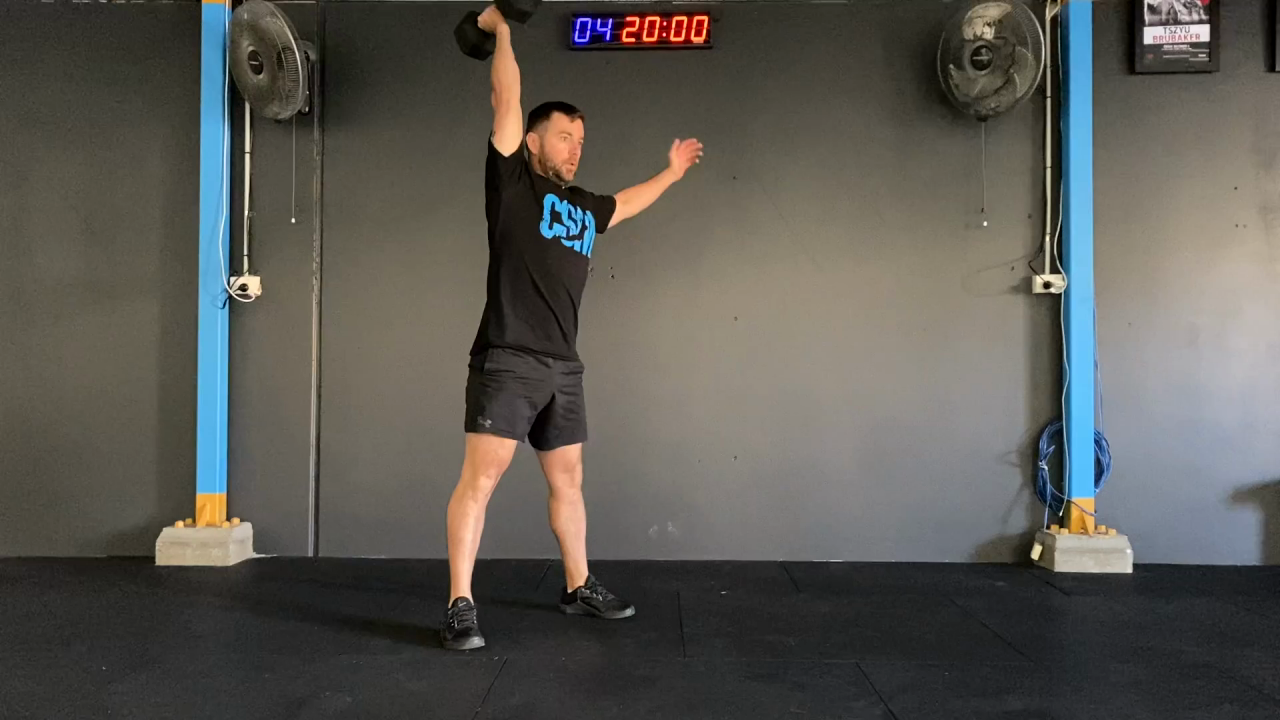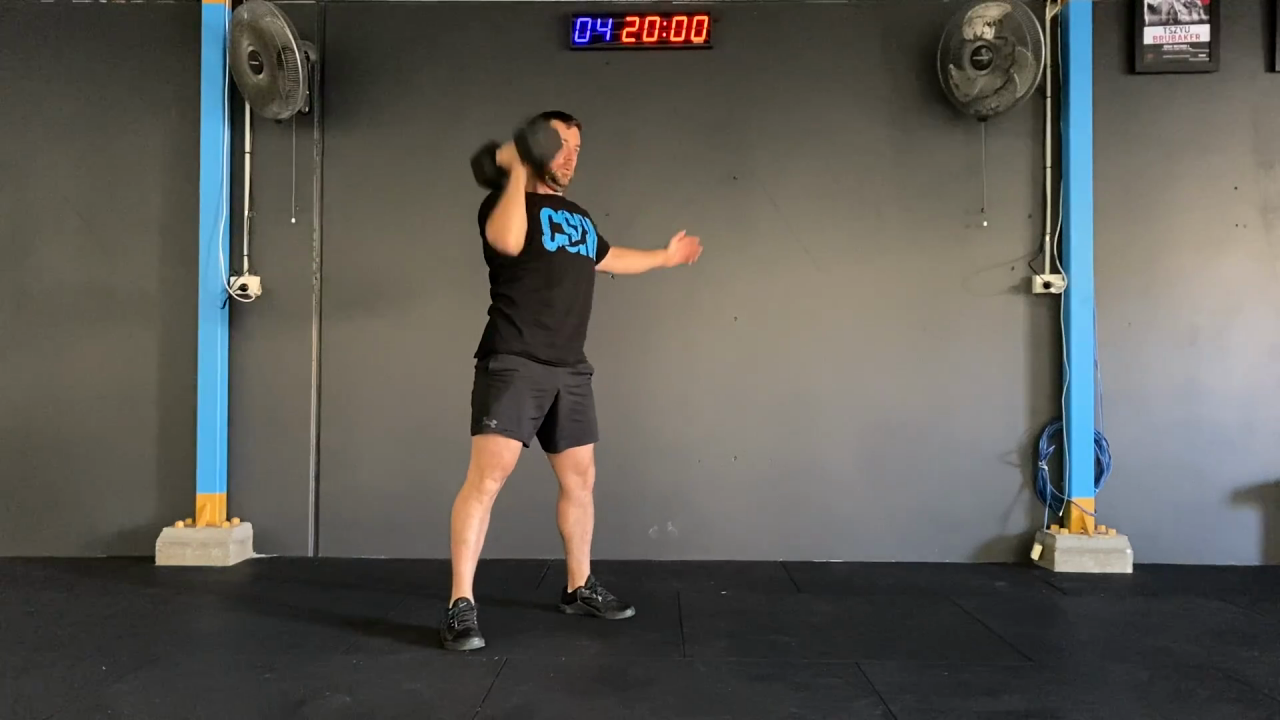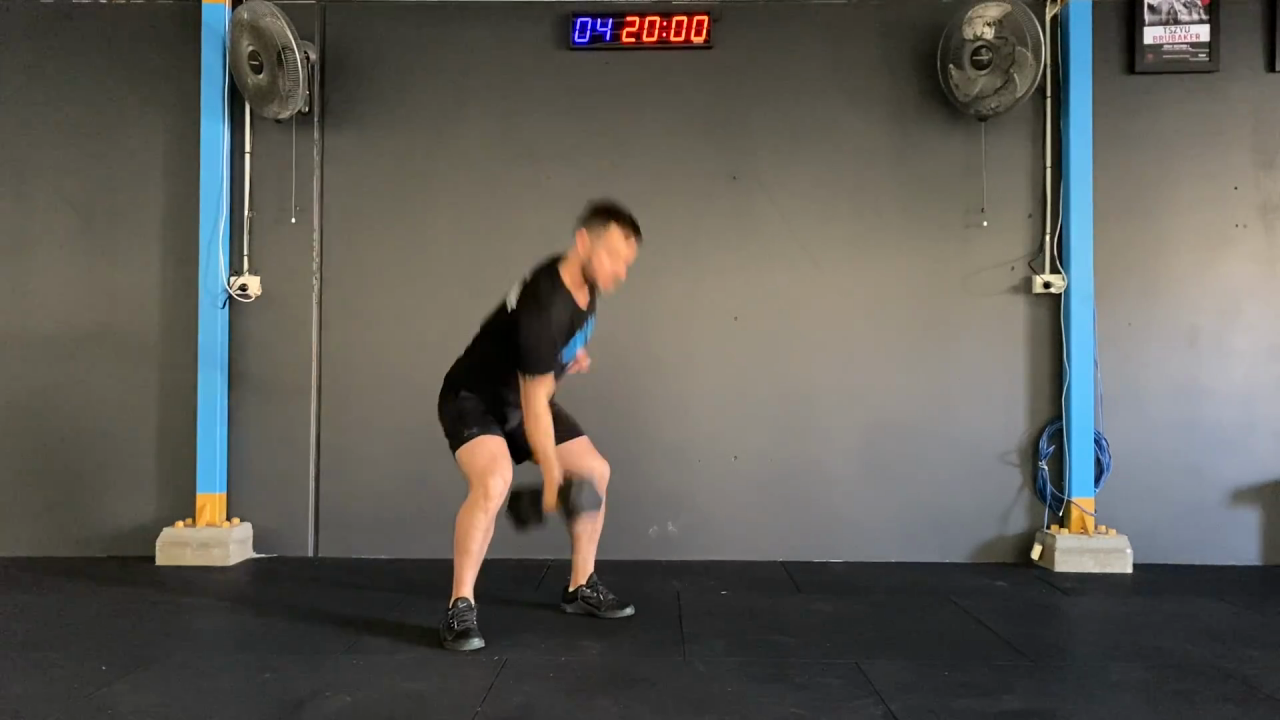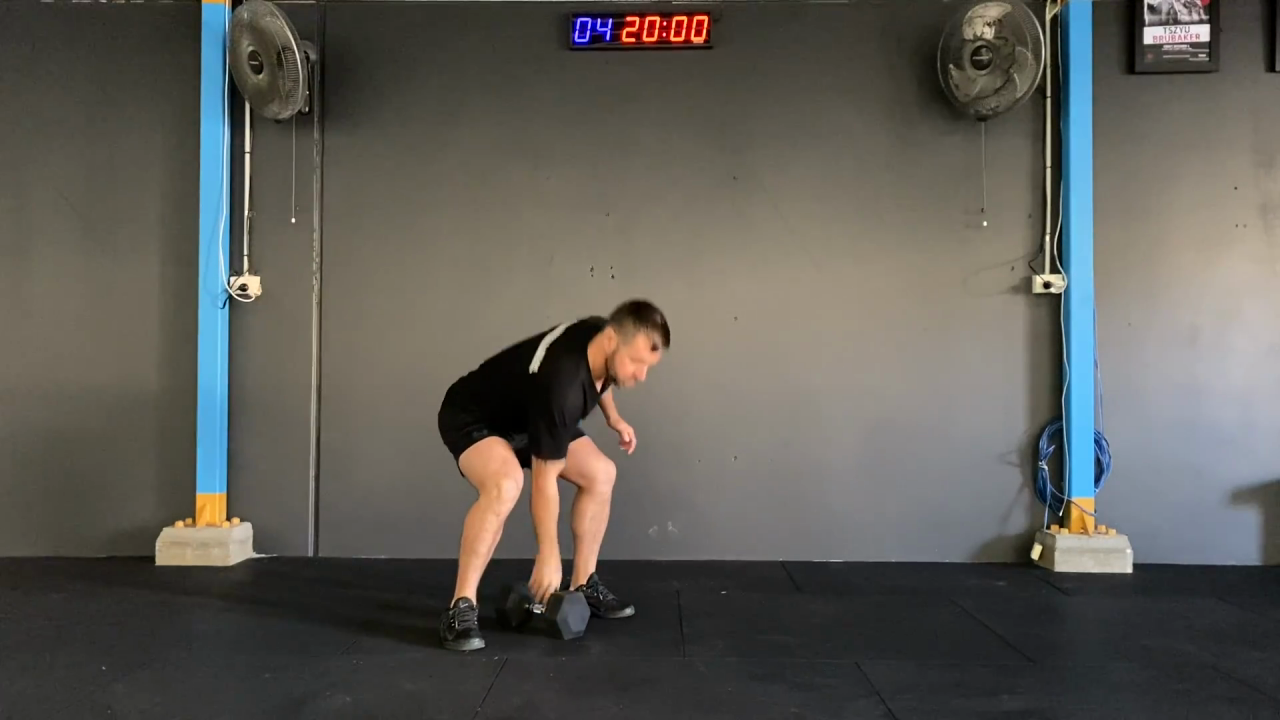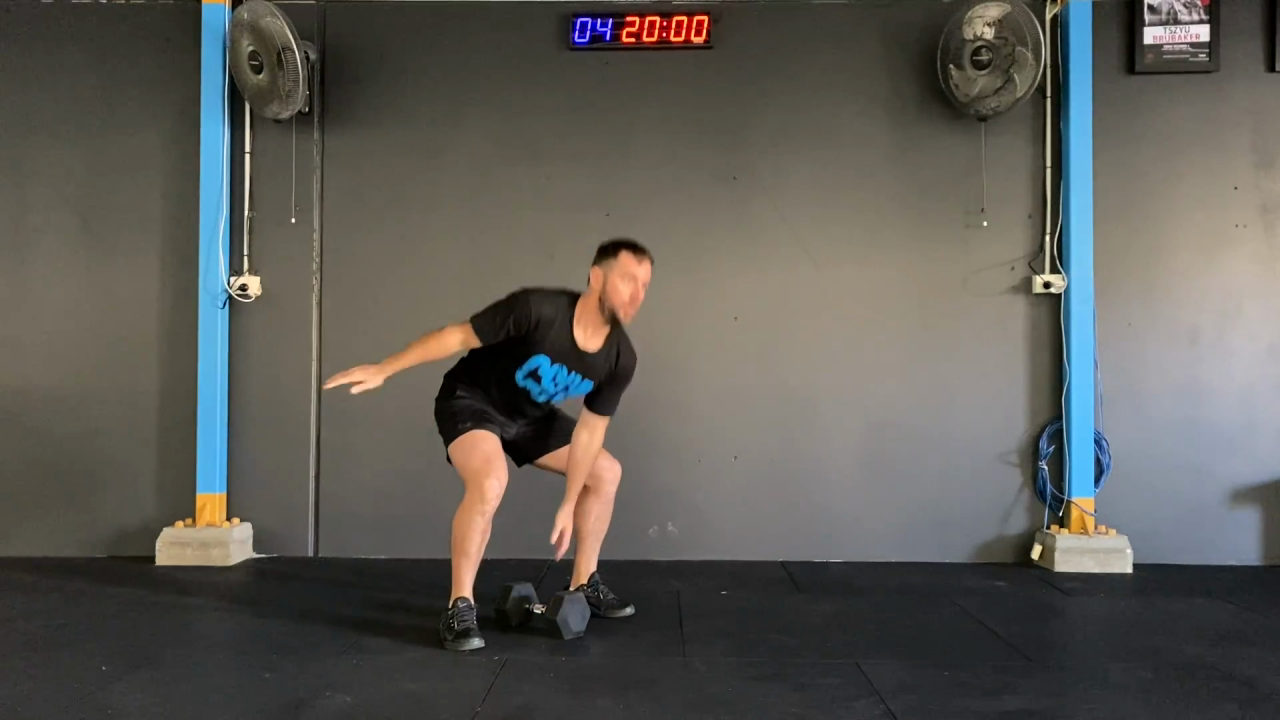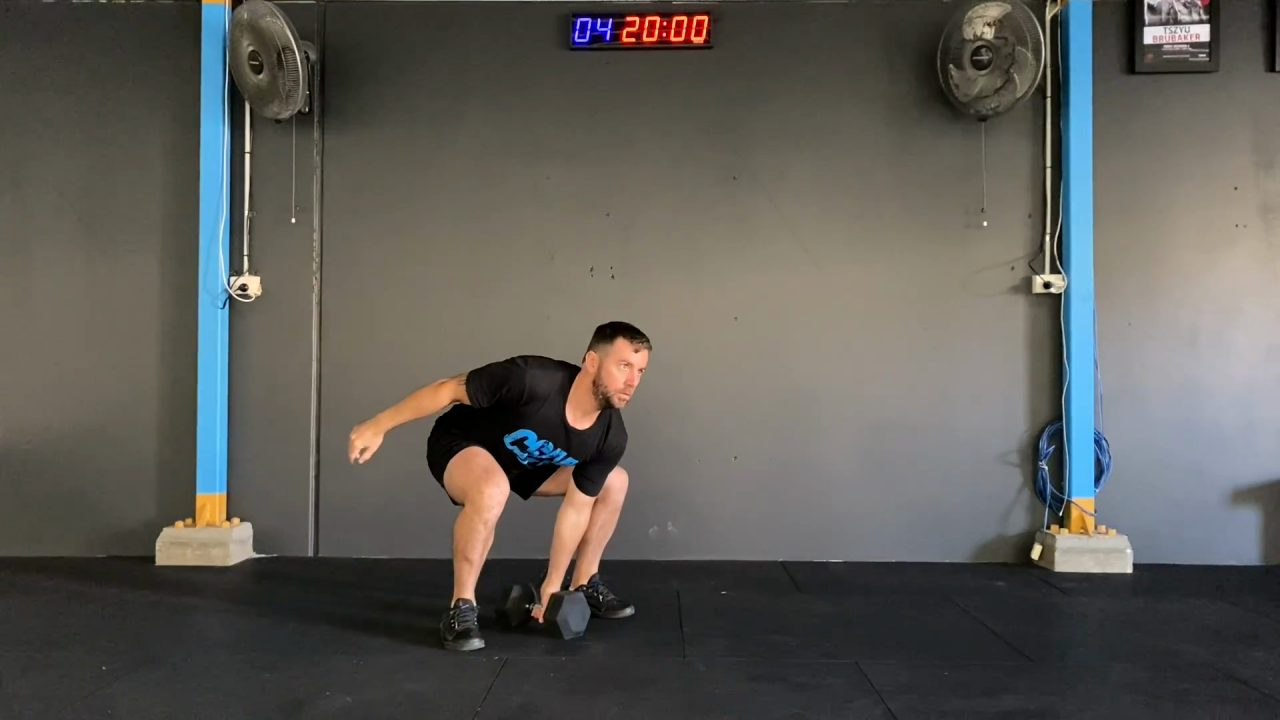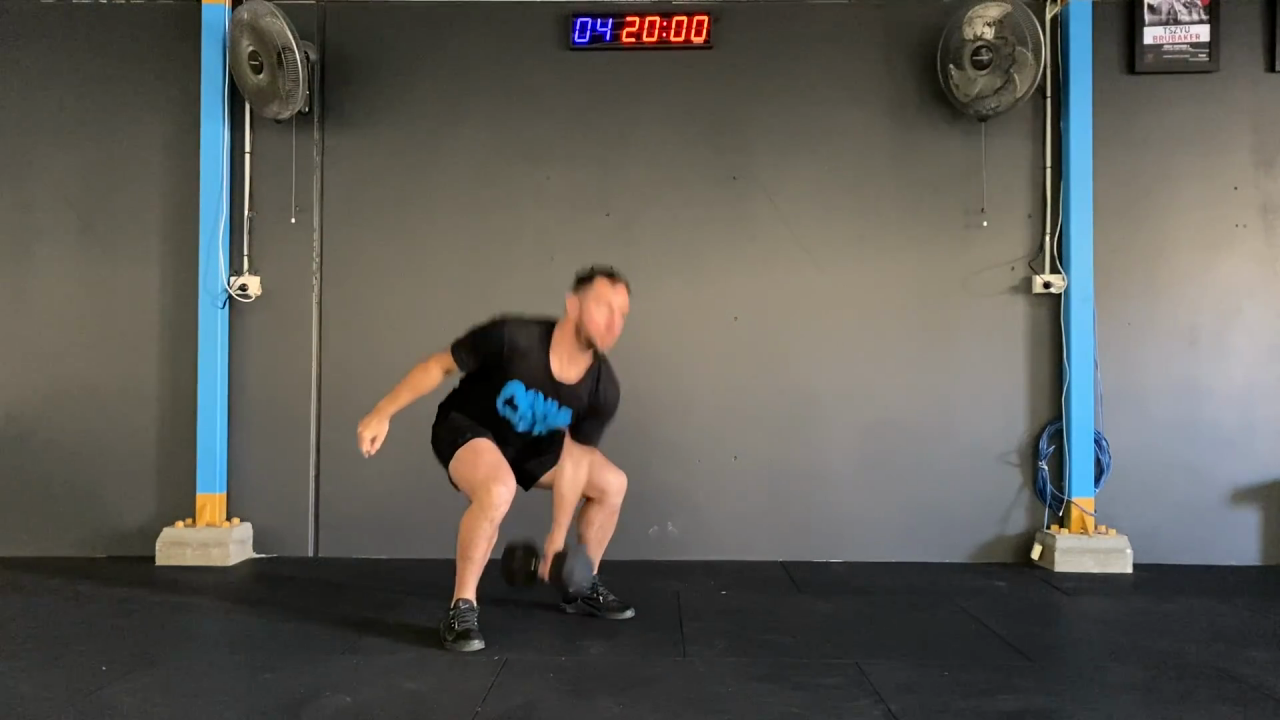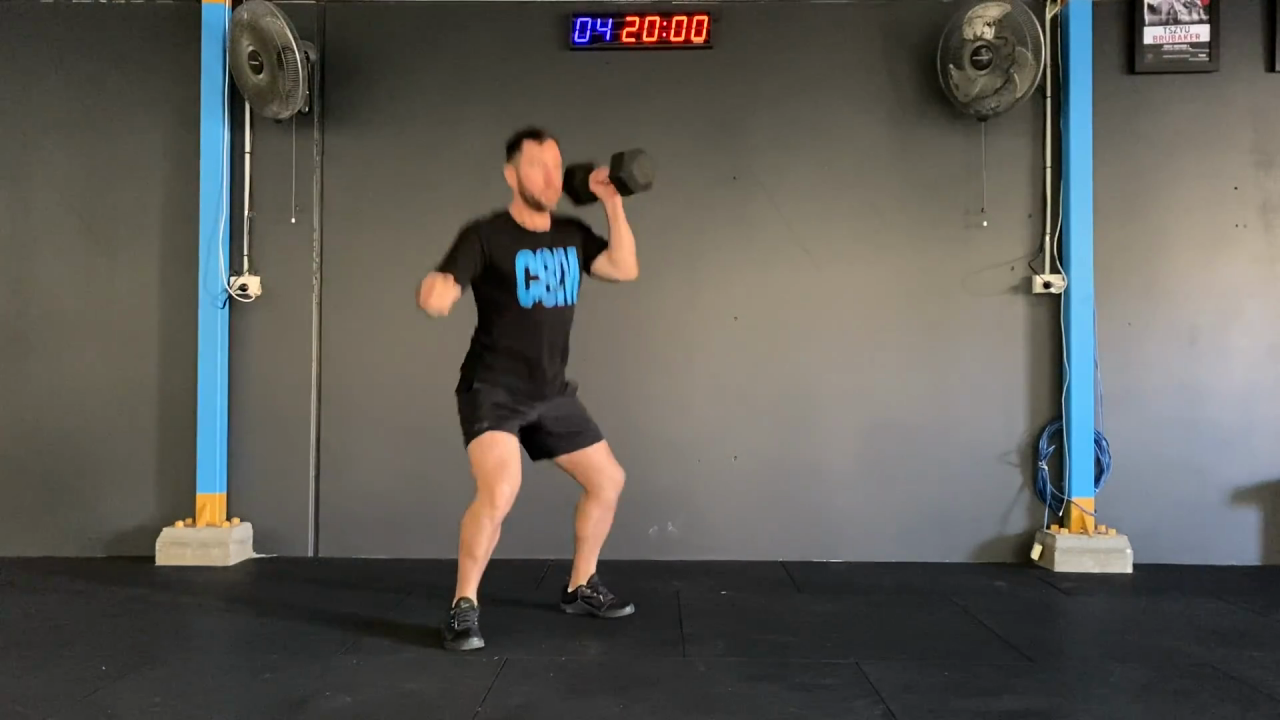
dt=0.7s
person 1, frame 1
left shoulder: (583, 206)
right shoulder: (512, 182)
left elbow: (626, 204)
right elbow: (505, 105)
left wrist: (671, 172)
left hip: (561, 365)
right hip: (508, 360)
left knee: (568, 478)
right knee: (482, 477)
left ankle: (579, 587)
right ankle: (460, 604)
person 1, frame 2
left shoulder: (578, 216)
right shoulder: (514, 207)
left elbow: (607, 258)
right elbow: (509, 242)
left wrist: (666, 255)
right wrist: (514, 170)
left hip: (570, 368)
right hip: (513, 364)
left knee: (579, 480)
right knee: (487, 478)
left ankle: (579, 587)
right ankle: (461, 605)
person 1, frame 3
left shoulder: (581, 281)
right shoulder: (544, 305)
right elbow: (536, 403)
left wrist: (575, 352)
right wrist: (552, 480)
left hip: (520, 401)
right hip: (473, 400)
left knee: (596, 472)
right knee: (494, 483)
left ankle: (581, 587)
right ankle: (460, 606)
person 1, frame 4
left shoulder: (602, 333)
right shoulder: (562, 386)
right elbow: (544, 481)
left wrist: (614, 419)
right wrist: (548, 558)
left hip: (521, 414)
right hip: (471, 416)
left knee: (600, 473)
right knee: (505, 485)
left ankle: (583, 584)
right ankle: (461, 608)
person 1, frame 5
left shoulder: (620, 360)
right shoulder: (539, 310)
left elbow: (590, 430)
right elbow: (458, 335)
left wrist: (569, 506)
right wrist: (382, 370)
left hip: (531, 415)
right hip: (471, 401)
left knee: (606, 473)
right knee: (490, 482)
left ankle: (584, 584)
right ankle: (460, 607)
person 1, frame 6
left shoulder: (610, 437)
right shoulder: (532, 380)
left elbow: (578, 506)
right elbow: (448, 389)
left wrist: (552, 585)
right wrist: (379, 425)
left hip: (525, 461)
right hip: (460, 442)
left knee: (614, 483)
right knee: (491, 490)
left ankle: (584, 584)
right ankle: (461, 608)
person 1, frame 7
left shoulder: (602, 388)
right shoulder: (511, 339)
left elbow: (575, 460)
right elbow: (439, 367)
left wrist: (557, 543)
right wrist: (382, 415)
left hip: (528, 443)
right hip: (466, 429)
left knee: (611, 484)
right knee: (499, 489)
left ankle: (585, 588)
right ankle: (461, 608)
person 1, frame 8
left shoulder: (570, 234)
right shoulder: (487, 236)
left elbow: (624, 269)
right elbow: (437, 295)
left wrist: (613, 204)
right wrist: (435, 292)
left hip: (550, 392)
right hip: (493, 389)
left knee: (608, 480)
right knee: (499, 494)
left ankle: (581, 586)
right ankle: (464, 605)
